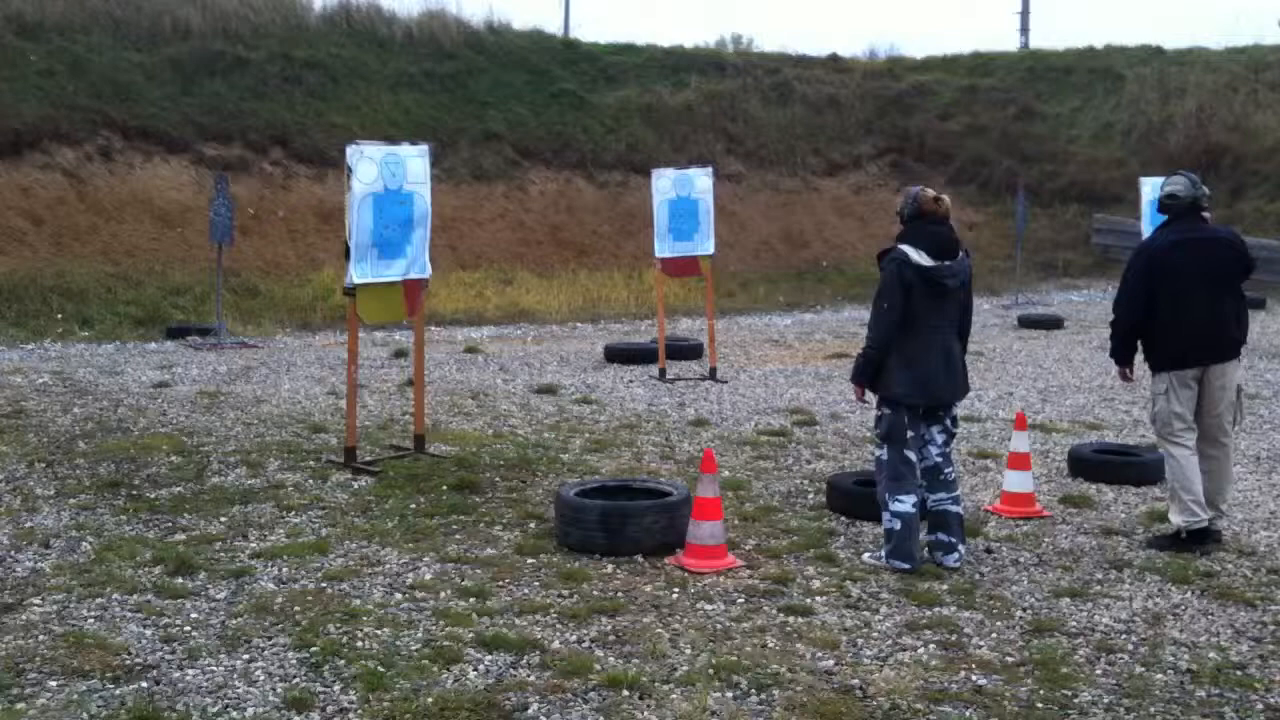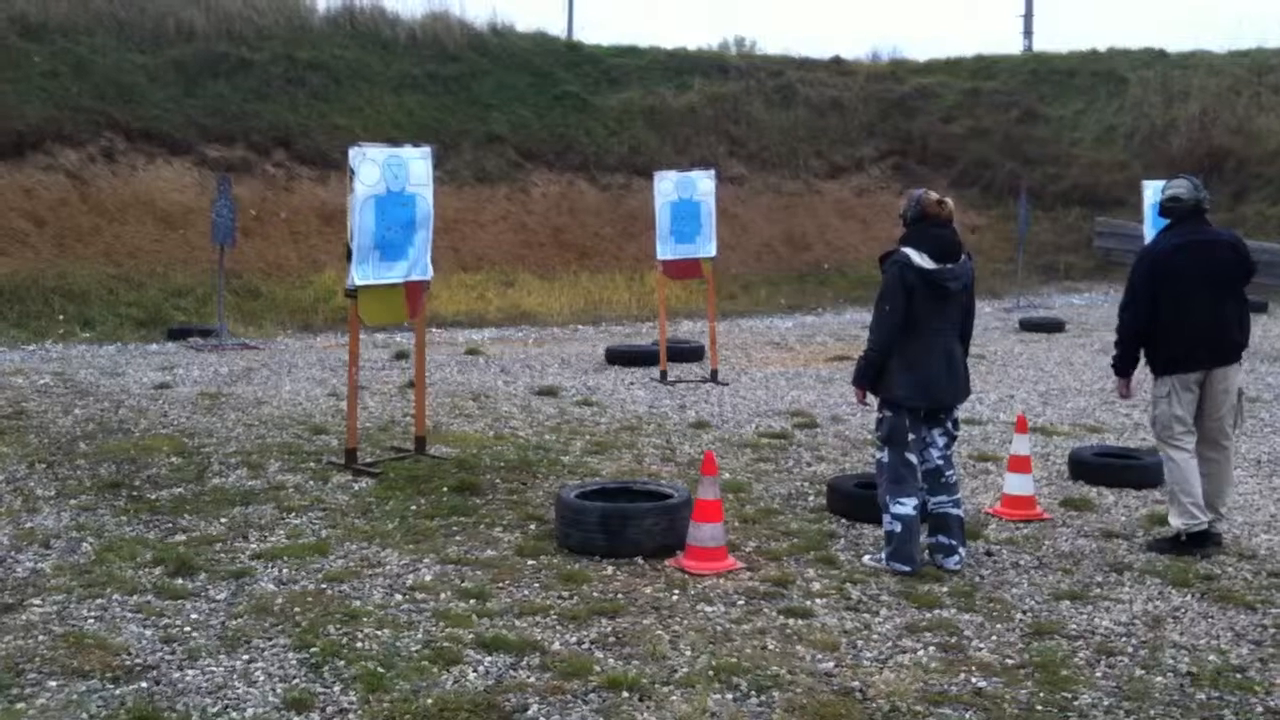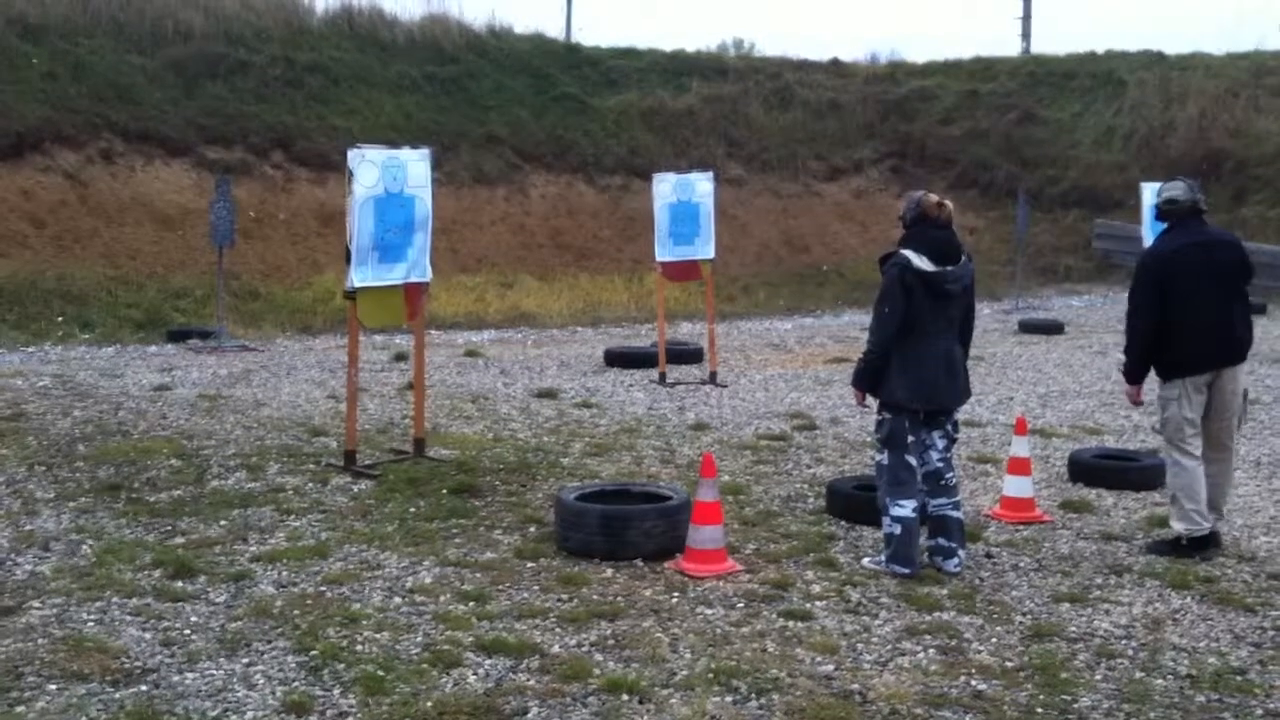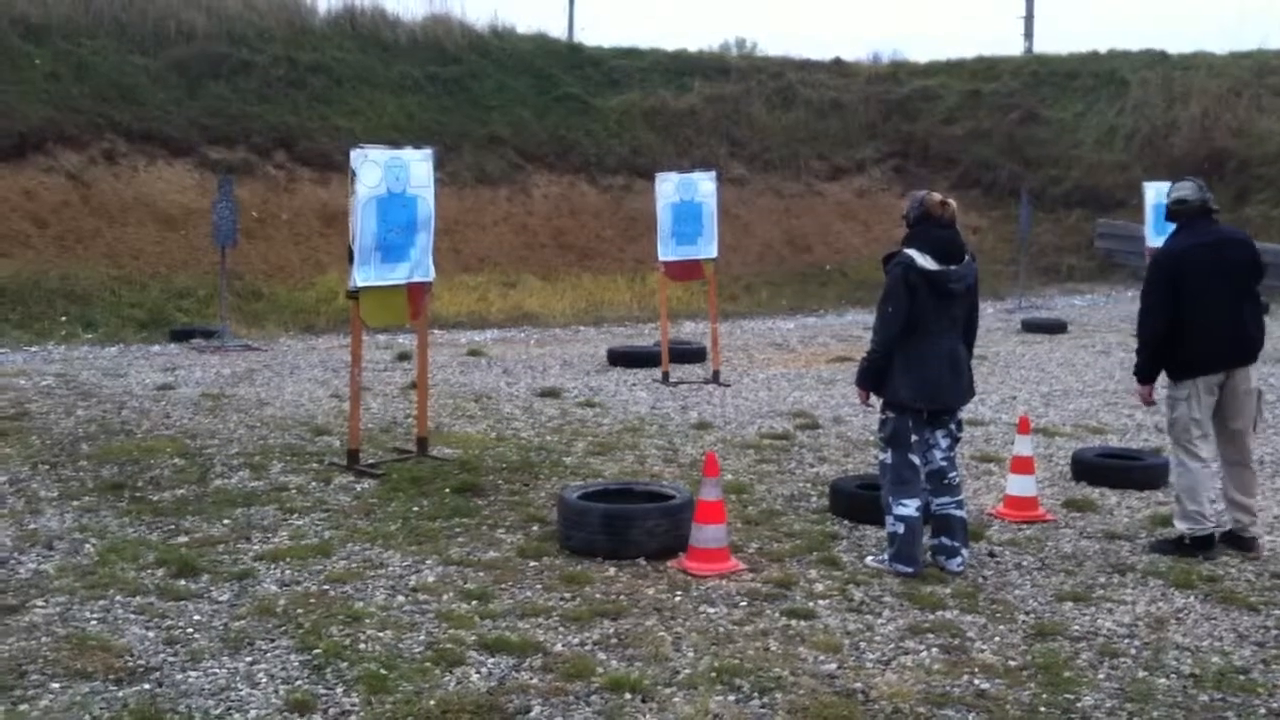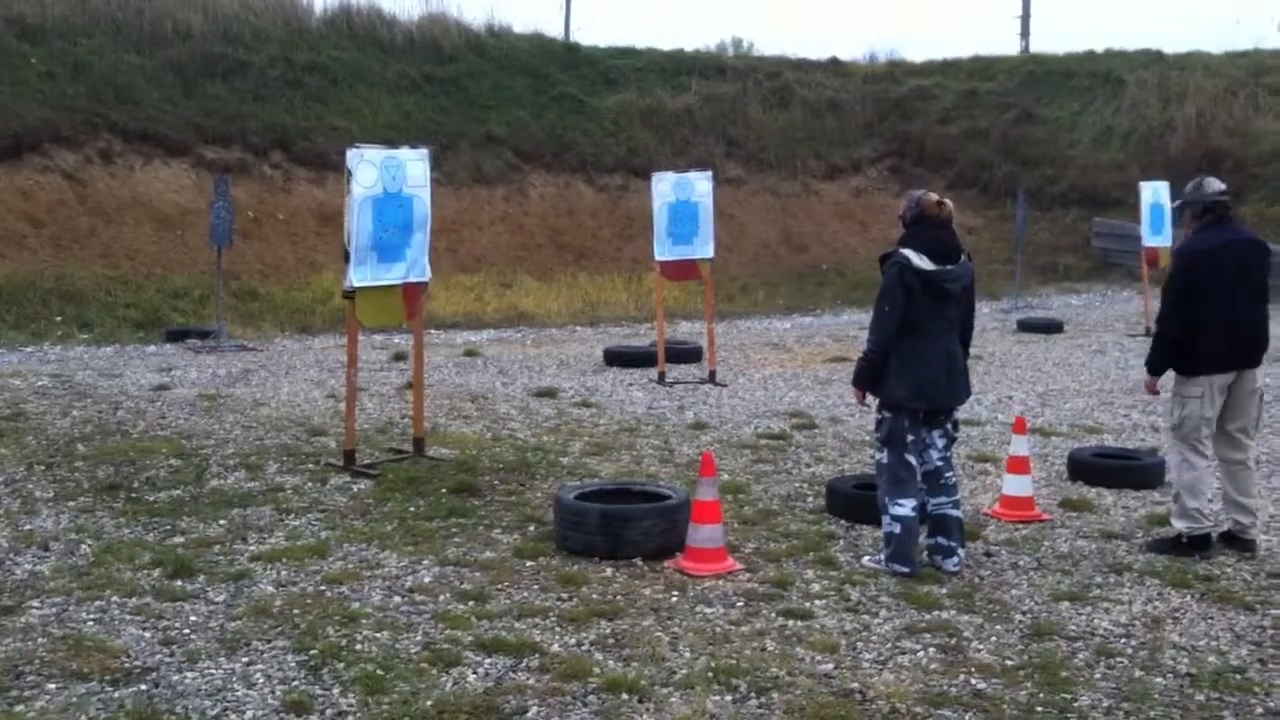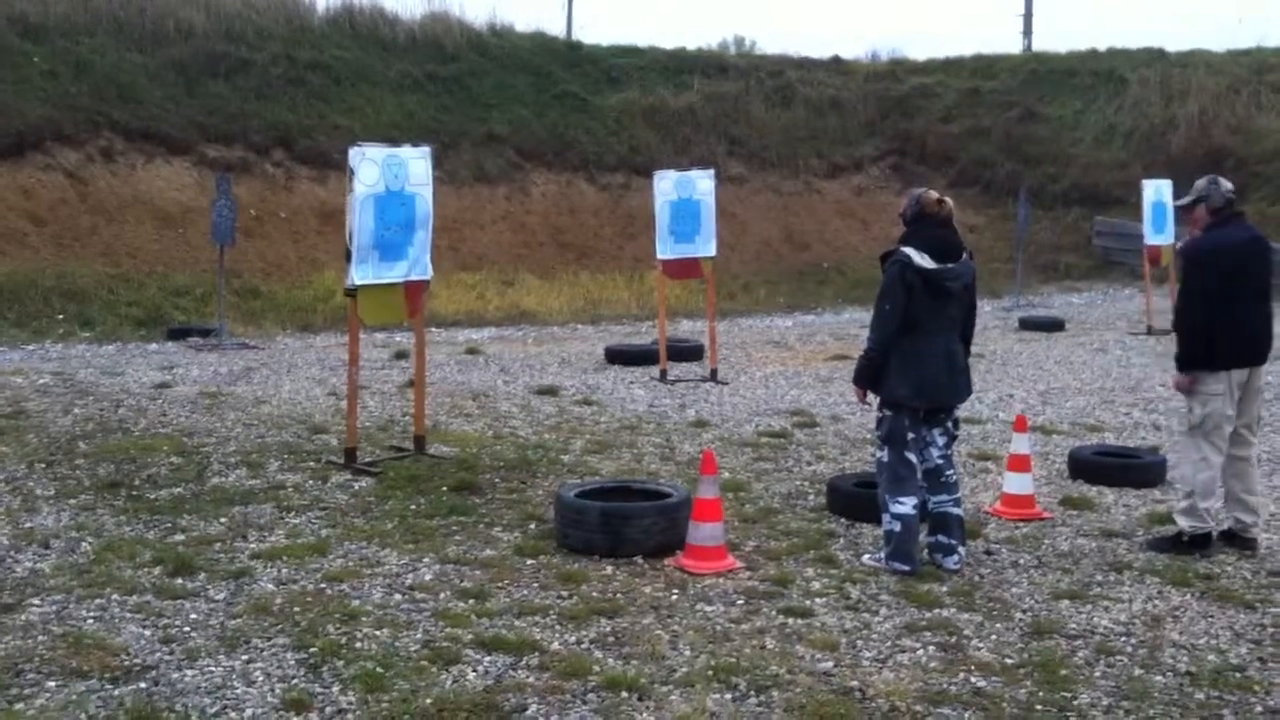
dt=0.3s
person 1, frame 1
left shoulder: (901, 261)
right shoulder: (959, 261)
left elbow: (882, 327)
right elbow: (963, 325)
left wrist: (863, 374)
left hip: (902, 378)
right hip: (946, 376)
left knee: (897, 463)
right knee: (939, 459)
left ankle: (900, 552)
right ankle: (949, 547)
person 1, frame 2
left shoulder: (903, 264)
right shoulder: (962, 264)
left elbow: (884, 329)
right elbow: (965, 327)
left wrist: (864, 376)
left hip: (904, 381)
right hip: (946, 379)
left knee: (899, 466)
right knee: (940, 463)
left ankle: (900, 555)
right ankle: (949, 550)
person 1, frame 3
left shoulder: (902, 266)
right shoulder: (962, 266)
left elbow: (883, 331)
right elbow: (965, 329)
left wrist: (864, 378)
left hip: (903, 383)
right hip: (947, 380)
left knee: (898, 468)
right knee: (939, 465)
left ankle: (900, 557)
right ankle: (949, 552)
person 1, frame 4
left shoulder: (906, 265)
right shoulder: (965, 265)
left elbow: (887, 330)
right elbow: (969, 328)
left wrist: (868, 377)
left hip: (907, 382)
right hip: (950, 380)
left knee: (901, 466)
right knee: (943, 464)
left ankle: (903, 556)
right ankle: (952, 551)
person 1, frame 5
left shoulder: (903, 266)
right shoulder: (961, 265)
left elbow: (884, 330)
right elbow: (965, 329)
left wrist: (864, 377)
left hip: (903, 382)
right hip: (947, 380)
left knee: (898, 465)
right knee: (939, 463)
left ankle: (899, 556)
right ankle: (948, 551)
person 1, frame 6
left shoulder: (903, 264)
right shoulder: (963, 263)
left elbow: (884, 328)
right elbow: (967, 326)
left wrist: (865, 375)
left hip: (904, 380)
right hip: (948, 377)
left knee: (898, 464)
right knee: (940, 461)
left ankle: (900, 554)
right ankle: (949, 548)
person 2, frame 1
left shoulder: (1151, 249)
right shoulder: (1228, 241)
left elbow: (1128, 309)
right elbow: (1246, 270)
left wrist: (1122, 354)
left hip: (1173, 358)
right hip: (1223, 355)
left knee: (1178, 440)
right knee: (1218, 439)
left ankle: (1193, 526)
right ankle: (1212, 521)
person 2, frame 2
left shoulder: (1155, 254)
right shoulder: (1230, 245)
left elbow: (1133, 315)
right elbow: (1246, 276)
left wrist: (1124, 366)
left hip: (1175, 362)
right hip: (1224, 358)
left knee: (1177, 443)
right knee: (1218, 443)
left ankle: (1192, 529)
right ankle: (1212, 525)
person 2, frame 3
left shoulder: (1156, 258)
right shoulder: (1230, 244)
left elbow: (1141, 322)
right elbow: (1244, 284)
left wrist: (1134, 375)
left hip: (1183, 364)
right hip: (1229, 359)
left knee: (1183, 448)
right knee: (1221, 445)
left ankle: (1193, 534)
right ankle: (1210, 523)
person 2, frame 4
left shoulder: (1168, 257)
right shoulder: (1241, 243)
left elbow: (1153, 321)
right elbow: (1255, 285)
left wrist: (1146, 374)
left hip: (1193, 364)
right hip: (1241, 359)
left knee: (1191, 448)
right knee: (1239, 446)
left ankle: (1197, 533)
right ankle: (1244, 529)
person 2, frame 5
left shoulder: (1193, 251)
right shoulder: (1255, 246)
left elbow: (1173, 315)
left wrist: (1155, 366)
left hip: (1202, 363)
right hip: (1246, 359)
left knee: (1190, 447)
right knee: (1239, 446)
left ankle: (1193, 533)
right ankle: (1244, 531)
person 2, frame 6
left shoulder: (1207, 247)
right shoulder: (1256, 242)
left elbow: (1196, 311)
left wrist: (1184, 364)
left hip: (1216, 361)
right hip: (1251, 356)
left knee: (1204, 445)
right knee: (1242, 443)
left ankle: (1195, 531)
right ankle: (1245, 529)
